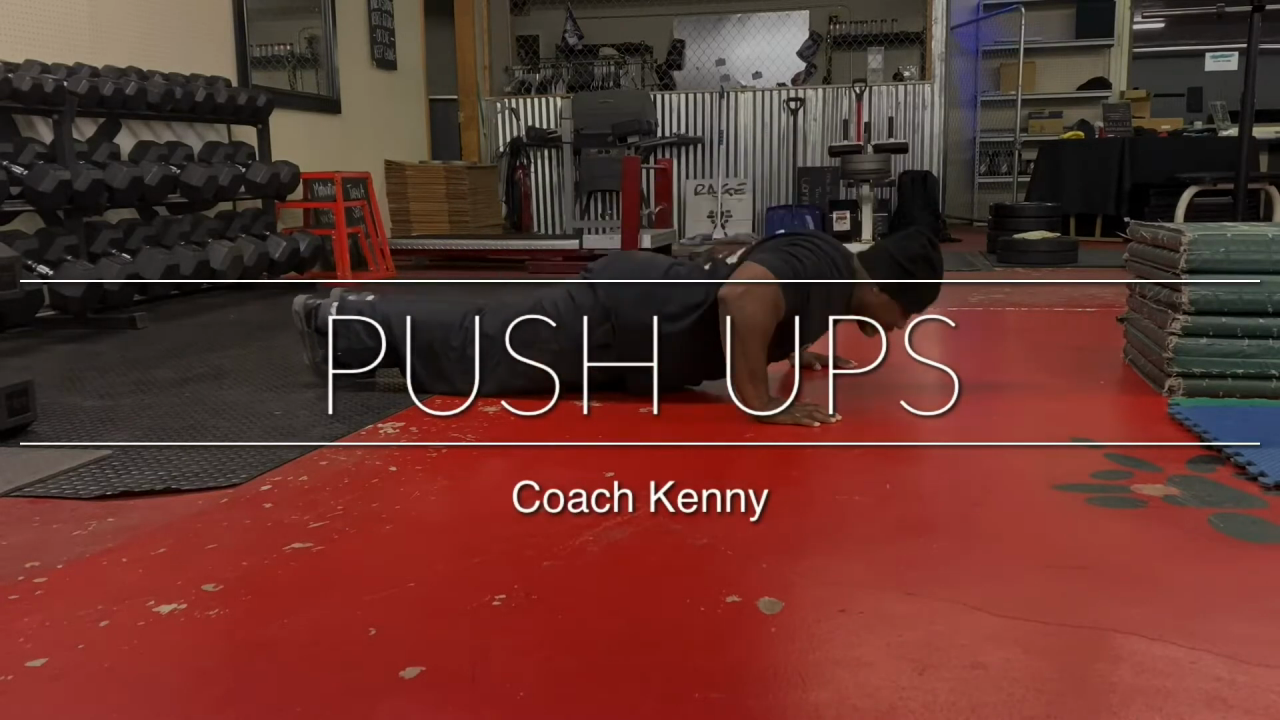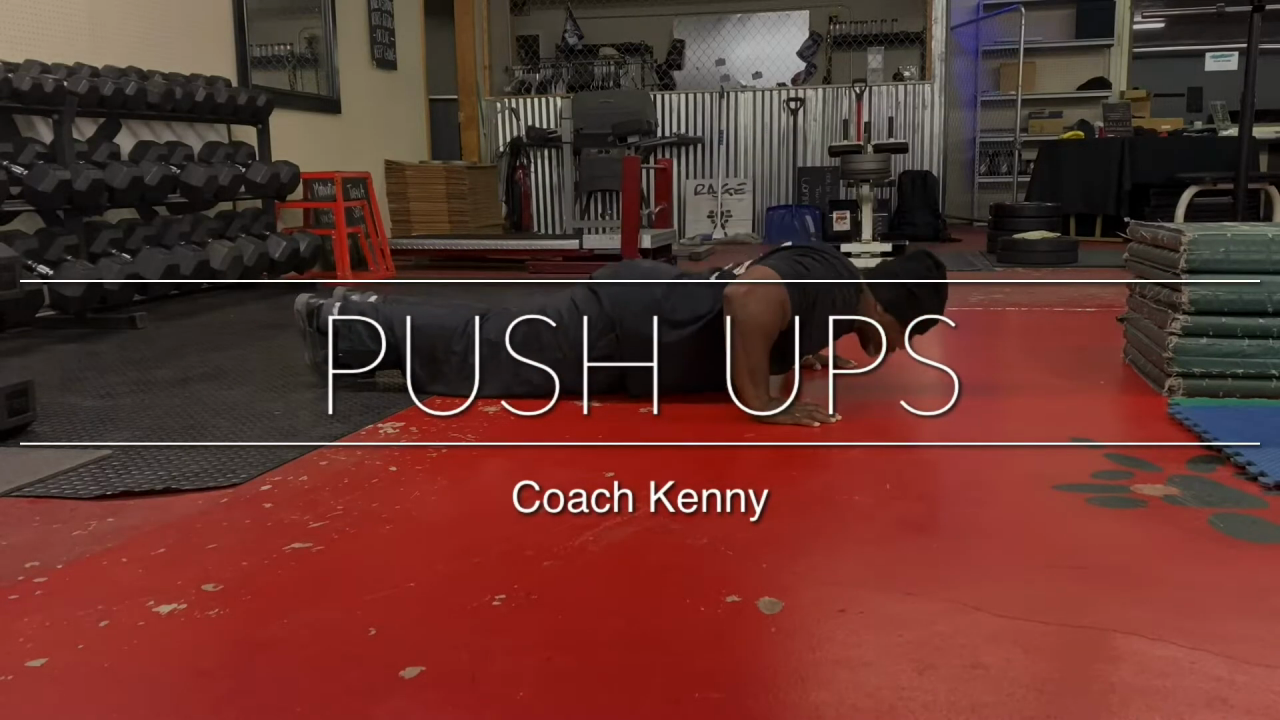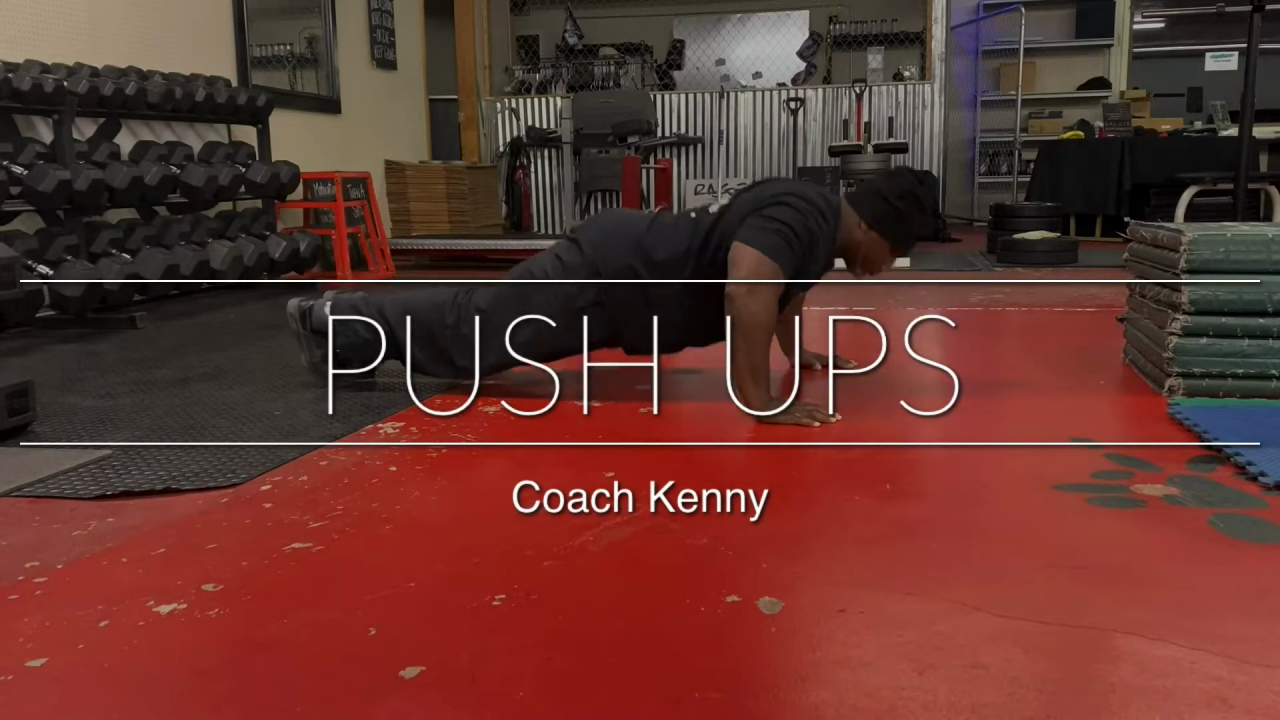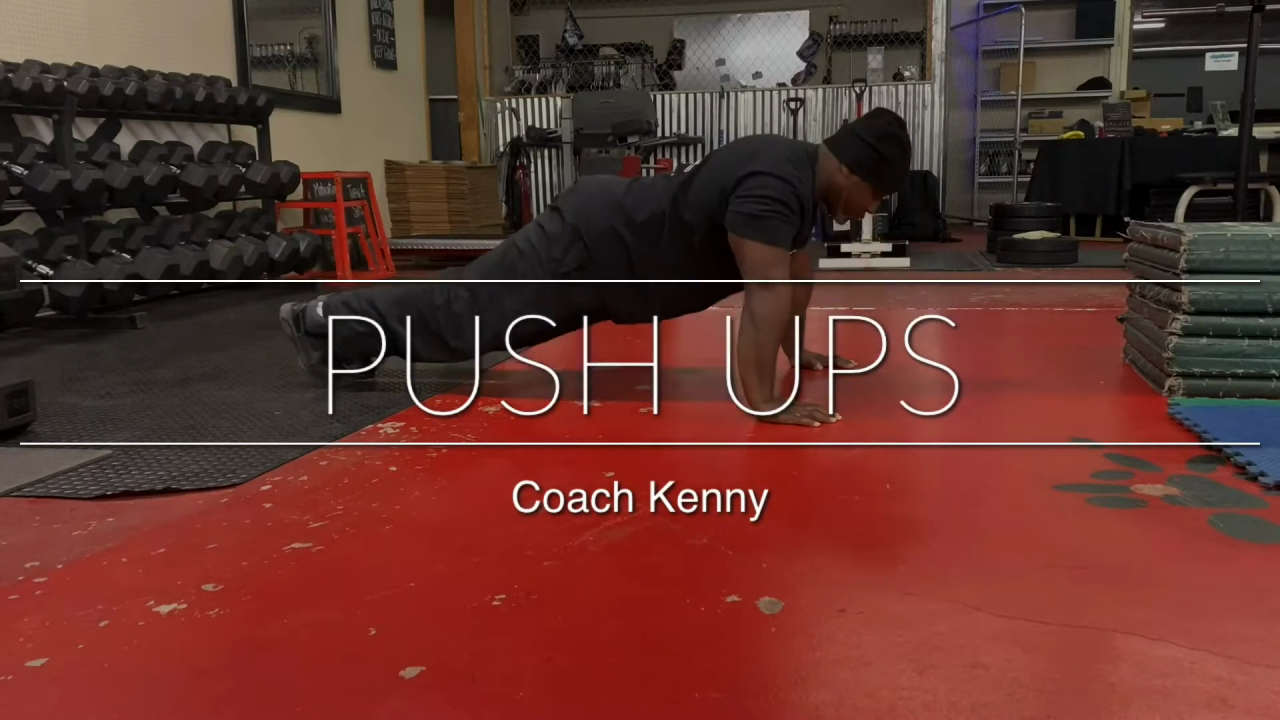
dt=0.3s
person 1, frame 1
left shoulder: (832, 268)
right shoulder: (824, 277)
right elbow: (740, 295)
left wrist: (791, 351)
right wrist: (759, 401)
left hip: (637, 298)
right hip: (614, 323)
left knee: (491, 333)
right knee: (470, 348)
left ankle: (361, 310)
right ankle: (332, 320)
person 1, frame 2
left shoulder: (834, 278)
right shoulder: (831, 287)
right elbow: (746, 297)
left wrist: (795, 353)
right wrist: (758, 399)
left hip: (643, 304)
right hip: (618, 329)
left knee: (494, 336)
right knee: (475, 351)
left ankle: (362, 315)
right ankle: (337, 320)
person 1, frame 3
left shoulder: (821, 219)
right shoulder: (798, 220)
left elbow: (785, 285)
right elbow: (747, 293)
left wrist: (796, 352)
right wrist: (757, 399)
left hip: (625, 269)
right hip: (604, 276)
left knee: (484, 323)
right knee: (468, 330)
left ankle: (351, 318)
right ankle: (330, 322)
person 1, frame 4
left shoulder: (803, 176)
right shoulder: (778, 183)
left elbow: (795, 268)
right elbow: (767, 290)
left wrist: (796, 350)
right wrist: (762, 400)
left hip: (609, 242)
right hip: (589, 248)
left knee: (471, 308)
right knee: (459, 316)
left ankle: (341, 321)
right ankle: (326, 322)
